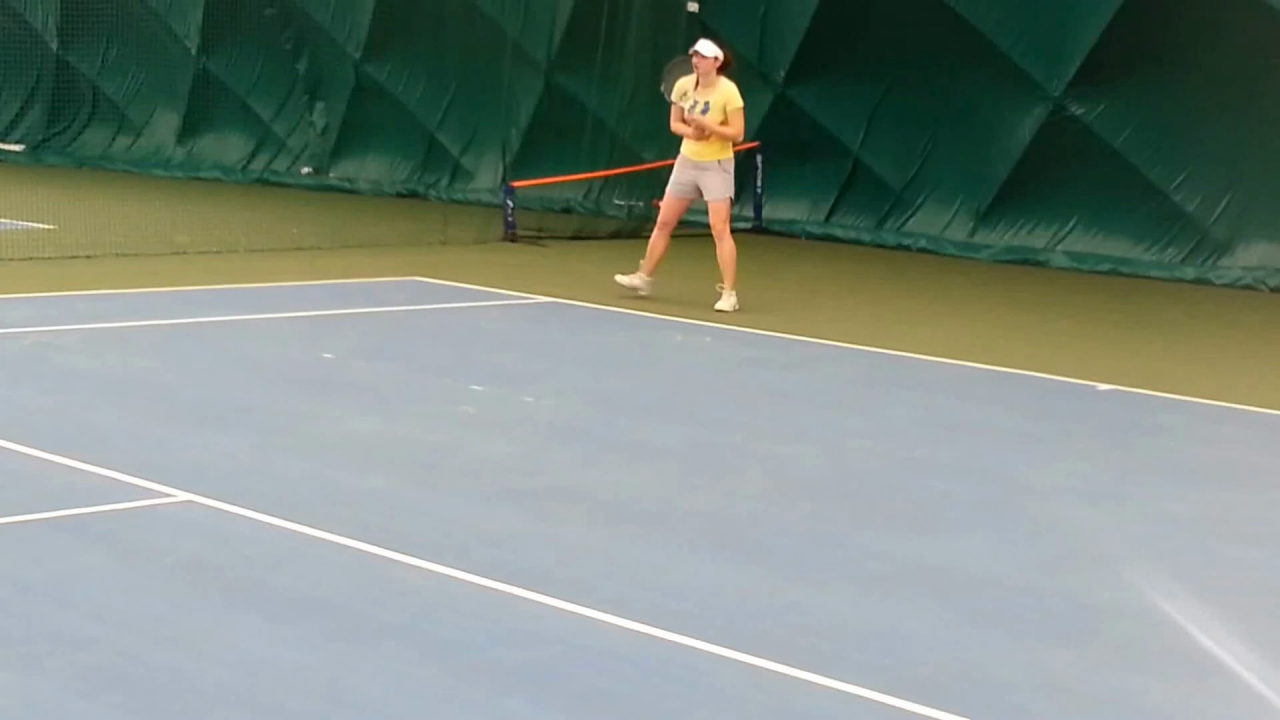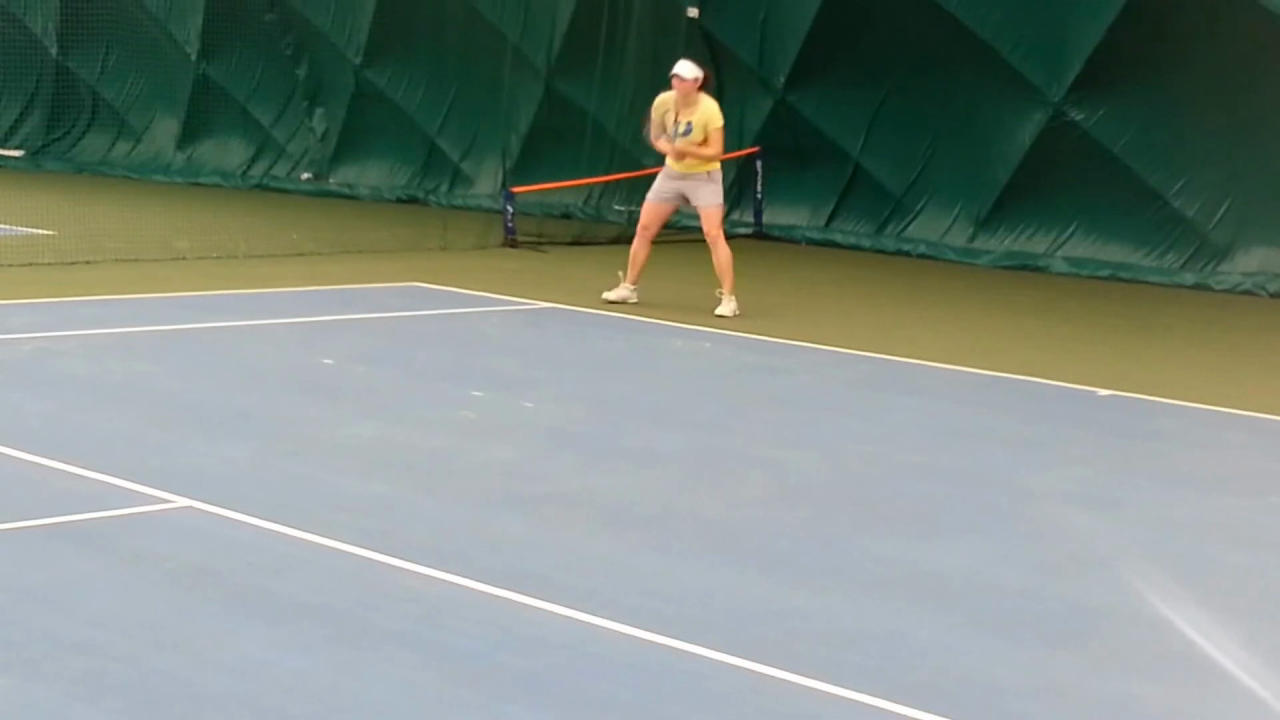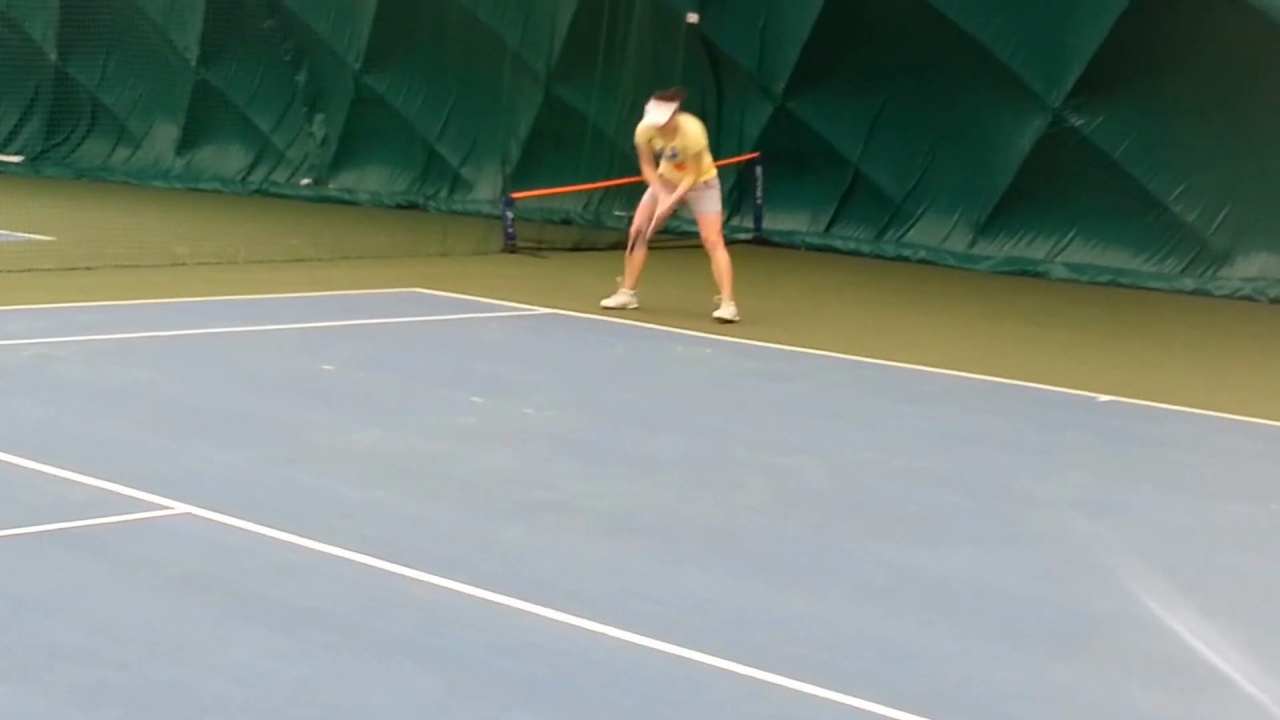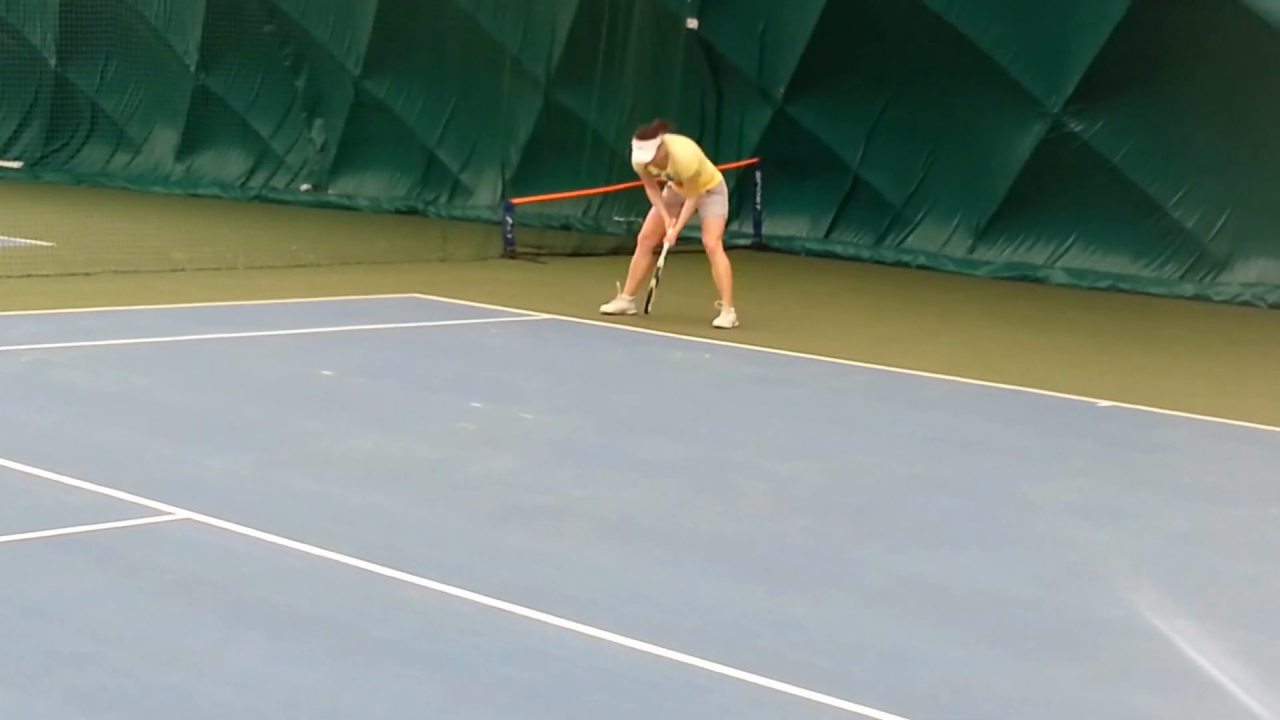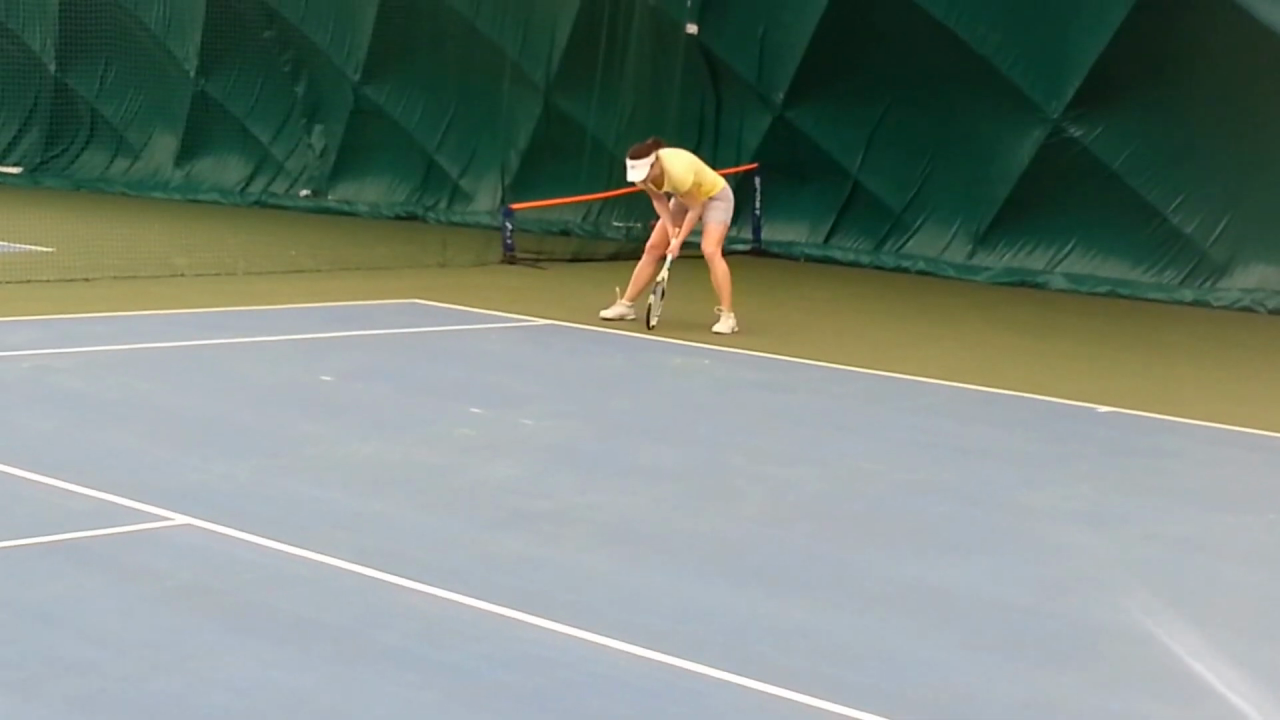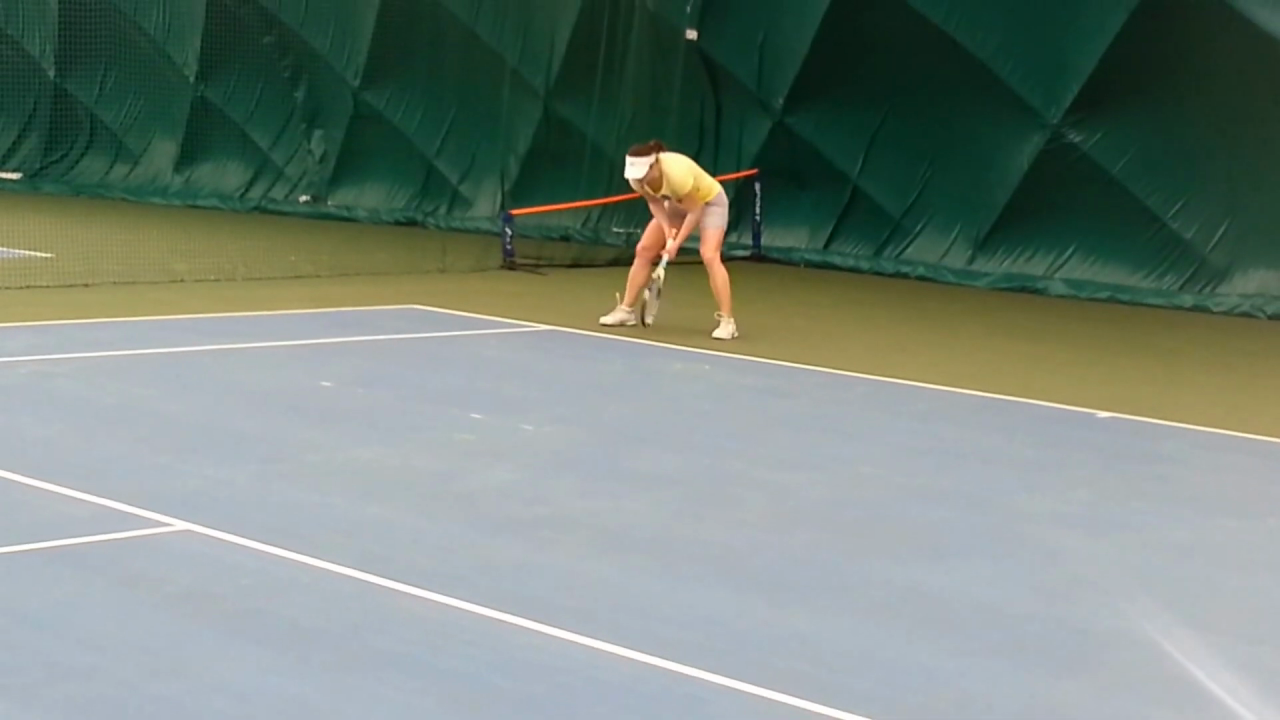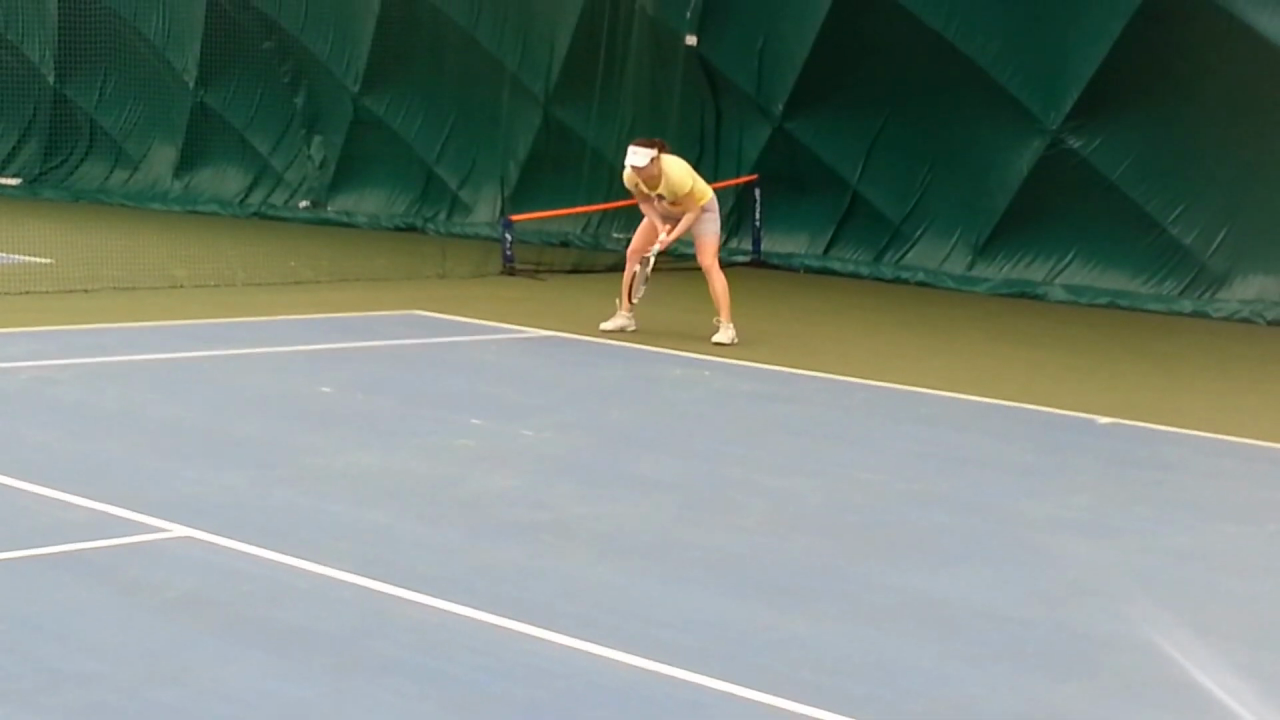
dt=0.2s
person 1, frame 1
left shoulder: (728, 91)
right shoulder: (683, 85)
left elbow: (738, 134)
left wrist: (707, 124)
right wrist: (691, 131)
left hip: (716, 166)
right hip: (687, 162)
left knee: (720, 228)
right knee: (664, 222)
left ankle: (729, 293)
right ankle: (644, 278)
person 1, frame 2
left shoulder: (709, 109)
right shoulder: (662, 102)
left elbow: (716, 152)
right elbow: (656, 139)
left wrist: (686, 149)
right wrist: (671, 150)
left hip: (704, 176)
right hip: (671, 173)
left knee: (713, 234)
right knee: (644, 228)
left ankle: (728, 299)
right ankle: (629, 287)
person 1, frame 3
left shoulder: (691, 132)
right shoulder: (644, 129)
left elbow: (692, 176)
right elbow: (647, 166)
left wrist: (670, 202)
right wrist: (660, 194)
left hip: (702, 182)
right hip: (665, 182)
left knee: (713, 240)
right knee: (637, 231)
left ankle: (727, 304)
right ankle: (627, 293)
person 1, frame 4
left shoulder: (683, 155)
right shoulder: (639, 157)
left elbow: (693, 197)
right elbow: (651, 188)
left wrist: (676, 230)
right wrist: (666, 217)
left hip: (709, 189)
right hip: (676, 190)
left knee: (712, 244)
right knee: (645, 239)
left ankle: (728, 310)
right ankle: (627, 298)
person 1, frame 5
left shoulder: (677, 170)
right shoulder: (639, 171)
left elbow: (696, 207)
right elbow: (659, 200)
left wrist: (679, 241)
right wrist: (670, 226)
left hip: (715, 196)
right hip: (684, 198)
left knee: (710, 251)
right knee: (653, 248)
left ankle: (727, 316)
right ankle: (626, 304)
person 1, frame 6
left shoulder: (676, 173)
right shoulder: (637, 176)
left elbow: (695, 211)
right elbow: (655, 203)
left wrist: (677, 242)
right wrist: (667, 228)
left hip: (710, 202)
right hip: (678, 203)
left knee: (710, 256)
right knee: (644, 250)
left ankle: (727, 321)
right ankle: (626, 310)
person 1, frame 7
left shoulder: (675, 173)
right shoulder: (630, 175)
left elbow: (693, 211)
right elbow: (645, 202)
left wrist: (671, 238)
right wrist: (659, 225)
left hip: (701, 206)
right hip: (666, 208)
left knee: (708, 263)
right knee: (634, 253)
left ankle: (726, 327)
right ankle: (625, 316)
